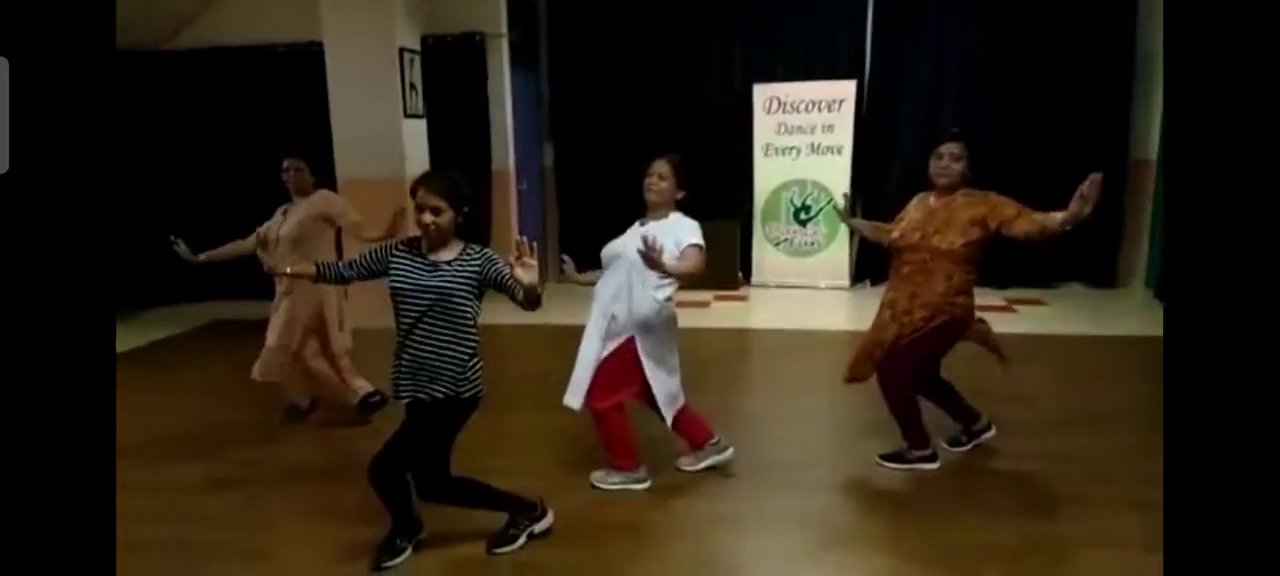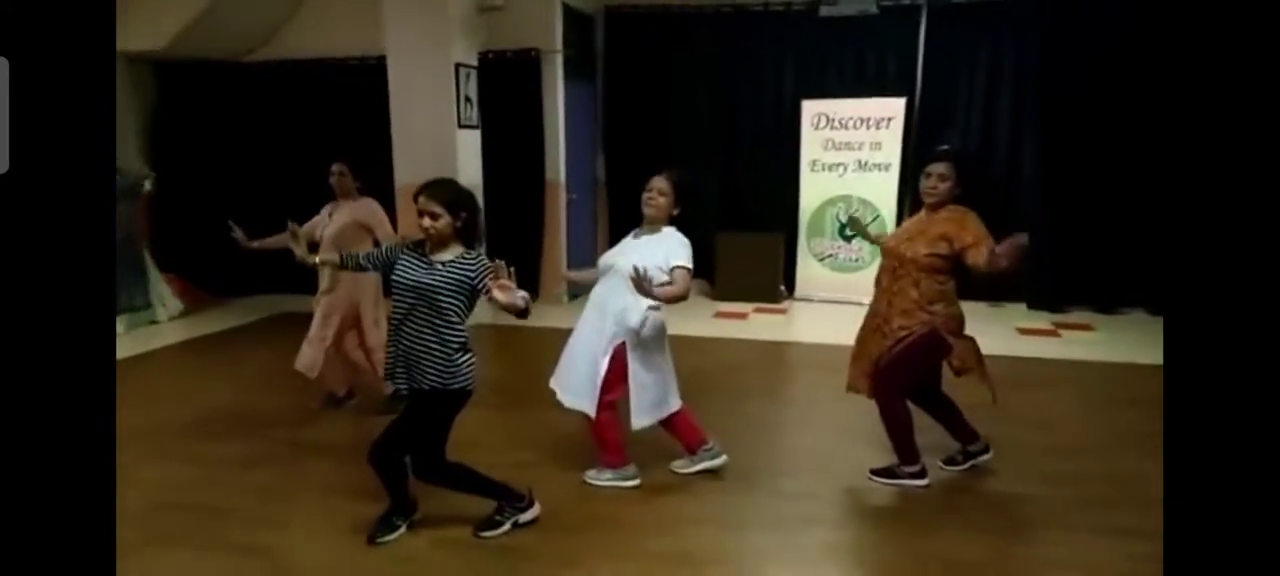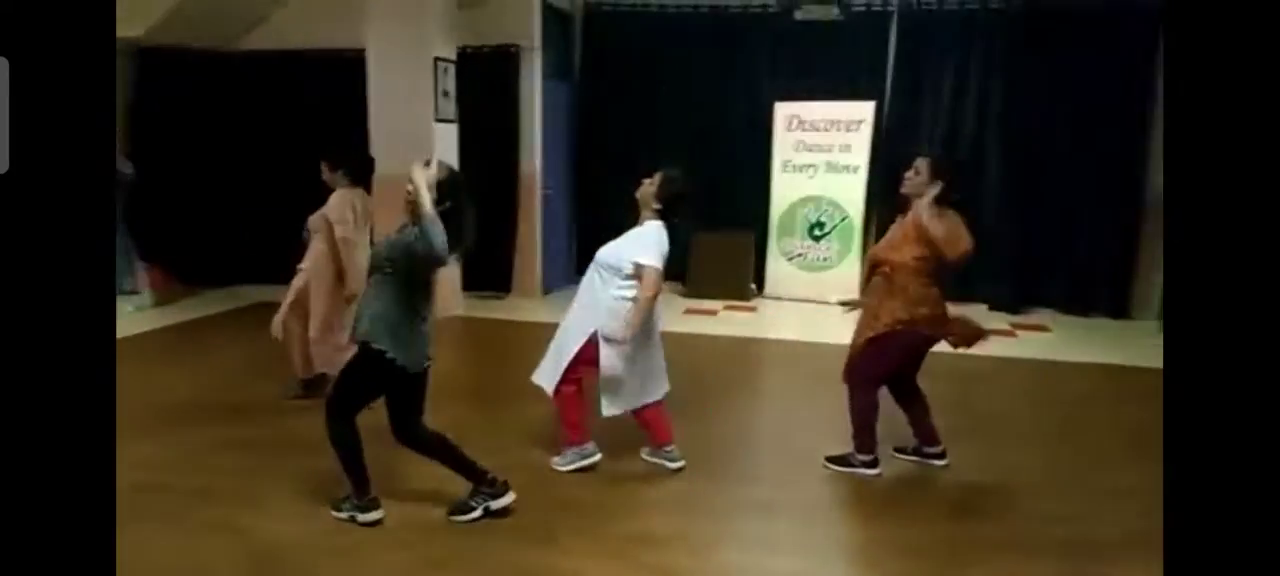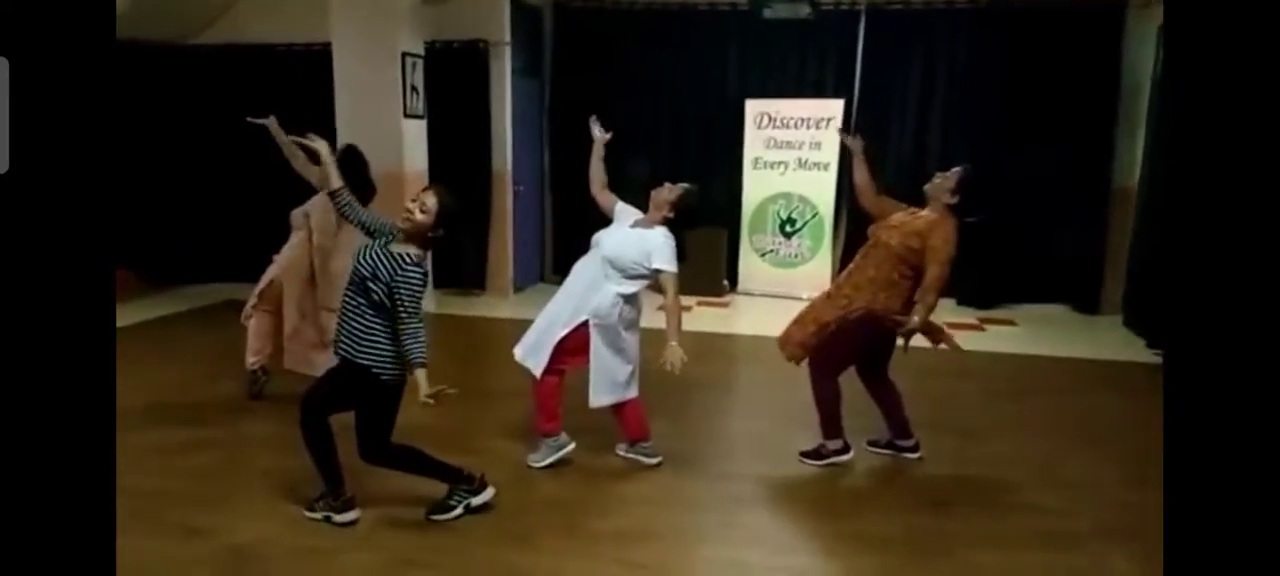
dt=1s
person 1, frame 1
left shoulder: (479, 260)
right shoulder: (397, 253)
left elbow: (529, 302)
right elbow: (343, 271)
left wrist: (529, 284)
right wrist: (284, 271)
left hip: (455, 387)
right hip: (418, 385)
left knee: (386, 467)
right knee: (431, 482)
left ankle: (405, 529)
right ankle: (526, 510)
person 1, frame 2
left shoulder: (473, 264)
right shoulder: (406, 253)
left elbow: (521, 305)
right elbow: (362, 260)
left wrist: (510, 299)
right wrist: (313, 258)
left hip: (447, 381)
right hip: (418, 377)
left knee: (384, 451)
right knee: (428, 463)
left ankle: (401, 508)
right ankle: (515, 501)
person 1, frame 3
left shoulder: (418, 239)
right shoulder: (410, 235)
left elbow: (435, 244)
left wrist: (423, 188)
left hip: (388, 347)
right hip: (402, 347)
left knee: (338, 410)
right knee: (410, 431)
left ankle: (362, 499)
right ankle: (489, 486)
person 1, frame 4
left shoulder: (409, 266)
right shoulder: (390, 235)
left elbow: (411, 323)
right elbow: (349, 210)
left wrist: (421, 379)
right wrist: (326, 158)
left hip: (375, 363)
right hip: (369, 359)
left knee: (313, 407)
right knee: (377, 448)
left ankle: (337, 498)
right ankle: (466, 483)
person 2, frame 1
left shoulder: (981, 204)
right shoulder: (919, 202)
left elbow: (1029, 222)
right elbow: (892, 235)
left wrist: (1070, 216)
right wrist: (853, 222)
left hip: (942, 314)
right hip: (905, 309)
left knee: (892, 371)
right knee: (921, 376)
left ankle: (920, 451)
right ankle: (977, 424)
person 2, frame 2
left shoulder: (960, 220)
right shoulder: (924, 215)
left elbow: (979, 252)
left wrist: (994, 259)
right wrist: (869, 236)
left hip: (929, 325)
right hip: (903, 321)
left knee: (886, 385)
right knee: (923, 390)
left ankle: (911, 468)
right ankle: (975, 446)
person 2, frame 3
left shoulder: (941, 220)
right shoulder: (904, 221)
left elbow: (960, 248)
right elbow: (879, 262)
left wrist: (928, 215)
right wrist: (865, 296)
left hip: (912, 323)
right hip: (891, 318)
left knee: (860, 376)
right knee: (901, 382)
left ankle: (864, 456)
right ankle: (931, 447)
person 2, frame 4
left shoulder: (941, 225)
right shoulder: (909, 215)
left elbow: (937, 273)
right elbow: (869, 199)
left wrist: (920, 315)
right wrist: (858, 155)
left hip: (875, 311)
right hip: (869, 307)
left knee: (821, 364)
right knee: (873, 374)
left ankle: (834, 445)
right ankle: (904, 440)
person 3, frame 1
left shoulder: (684, 226)
right shoulder: (638, 226)
left elbow: (694, 265)
left wrist: (663, 266)
right wrist: (582, 277)
left hip: (640, 329)
right hip: (617, 325)
left knee: (601, 397)
right knee: (656, 394)
left ankle: (628, 469)
right ankle: (709, 444)
person 3, frame 2
left shoulder: (675, 242)
right shoulder: (633, 237)
left elbow: (682, 289)
right elbow: (612, 275)
left wrist: (651, 292)
right wrist: (571, 276)
left hip: (630, 335)
right hip: (607, 330)
left knee: (598, 398)
right knee: (657, 397)
left ankle: (618, 467)
right ankle: (703, 450)
person 3, frame 3
left shoulder: (650, 236)
right shoulder: (647, 231)
left elbow: (651, 288)
left wrist: (630, 330)
left hip: (610, 324)
right hip: (614, 321)
left knee: (565, 378)
right knee: (639, 385)
left ankle: (579, 446)
right ankle: (665, 448)
person 3, frame 4
left shoulder: (660, 241)
right shoulder: (629, 217)
left elbow: (671, 295)
right elbow: (598, 190)
left wrist: (673, 343)
right wrist: (598, 145)
left hip: (597, 317)
right hip: (583, 308)
left knee: (545, 364)
right knee: (617, 379)
left ankle: (552, 438)
right ankle: (640, 443)
person 4, frame 1
left shoulder: (323, 200)
right shoulder: (282, 213)
left elbow: (361, 230)
right elbow: (248, 244)
left wrist: (386, 235)
right wrist: (199, 257)
left hip: (313, 287)
right hip: (291, 290)
left knee: (281, 348)
right knee: (308, 349)
left ankle: (302, 400)
right ankle: (363, 395)
person 4, frame 2
left shoulder: (366, 206)
right shoulder: (328, 211)
left elbow: (390, 241)
right elbow: (298, 235)
right wrist: (253, 244)
left hip: (355, 285)
right hip: (334, 286)
left knee: (323, 340)
right knee: (348, 342)
left ankle: (341, 389)
person 4, frame 3
left shoulder: (341, 198)
right shoulder: (360, 197)
left elbow: (346, 241)
left wrist: (351, 284)
right wrist: (322, 242)
left hip: (327, 273)
left knee: (294, 319)
right knee: (339, 329)
left ankle: (309, 379)
person 4, frame 4
left shoulder: (324, 203)
left elbow: (322, 250)
right elbow: (298, 161)
left wrist: (325, 296)
right wrist: (274, 129)
left hip: (299, 270)
left knee: (263, 311)
right knee: (322, 329)
left ankle: (256, 370)
